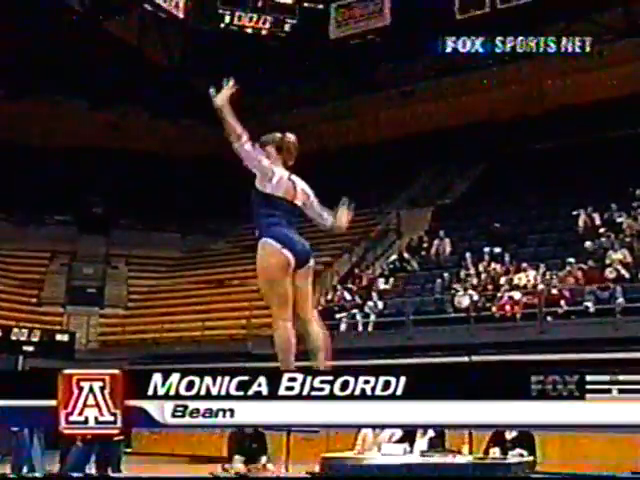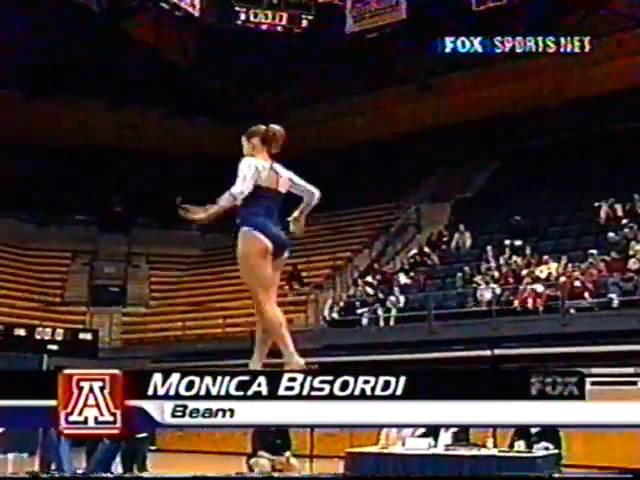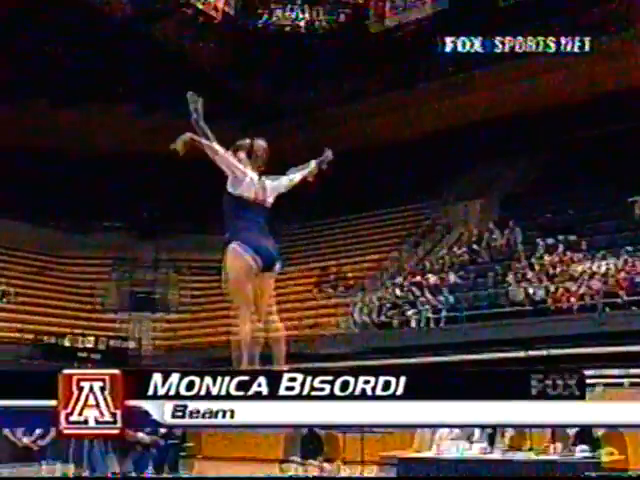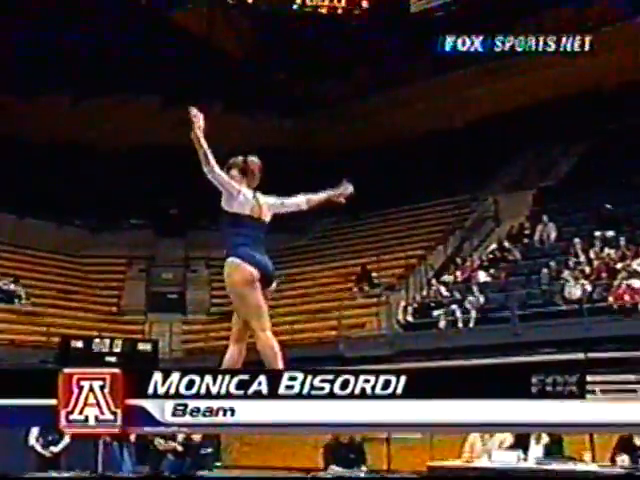
dt=0.5s
person 1, frame 1
left shoulder: (269, 173)
right shoulder: (300, 185)
left elbow: (242, 144)
right elbow: (324, 219)
left wrist: (223, 107)
right wrist: (338, 221)
left hip: (275, 247)
right hip: (301, 249)
left knee: (282, 317)
right knee: (307, 315)
right ankle: (323, 367)
person 1, frame 2
left shoulder: (250, 164)
right shoulder: (281, 172)
left elbow: (238, 193)
right elbow: (313, 194)
left wrist: (205, 213)
right wrist: (299, 217)
left hip: (255, 235)
right hip: (277, 239)
left knee: (265, 302)
right knee: (264, 303)
left ankle: (291, 358)
right ankle: (258, 362)
person 1, frame 3
left shoulder: (240, 177)
right shoulder: (268, 185)
left elbow: (219, 152)
right elbow: (292, 177)
left wrist: (192, 138)
right wrist: (313, 166)
left hip: (243, 248)
right hip: (268, 251)
left knee: (244, 315)
right knee: (269, 314)
left ankle: (246, 369)
right ankle: (280, 369)
person 1, frame 4
left shoulder: (233, 194)
right shoulder: (265, 202)
left elbow: (210, 168)
right elbow: (301, 201)
left wrist: (197, 136)
right wrist: (334, 194)
left hip: (240, 266)
right hip: (264, 268)
left knee: (261, 329)
right knee: (239, 336)
